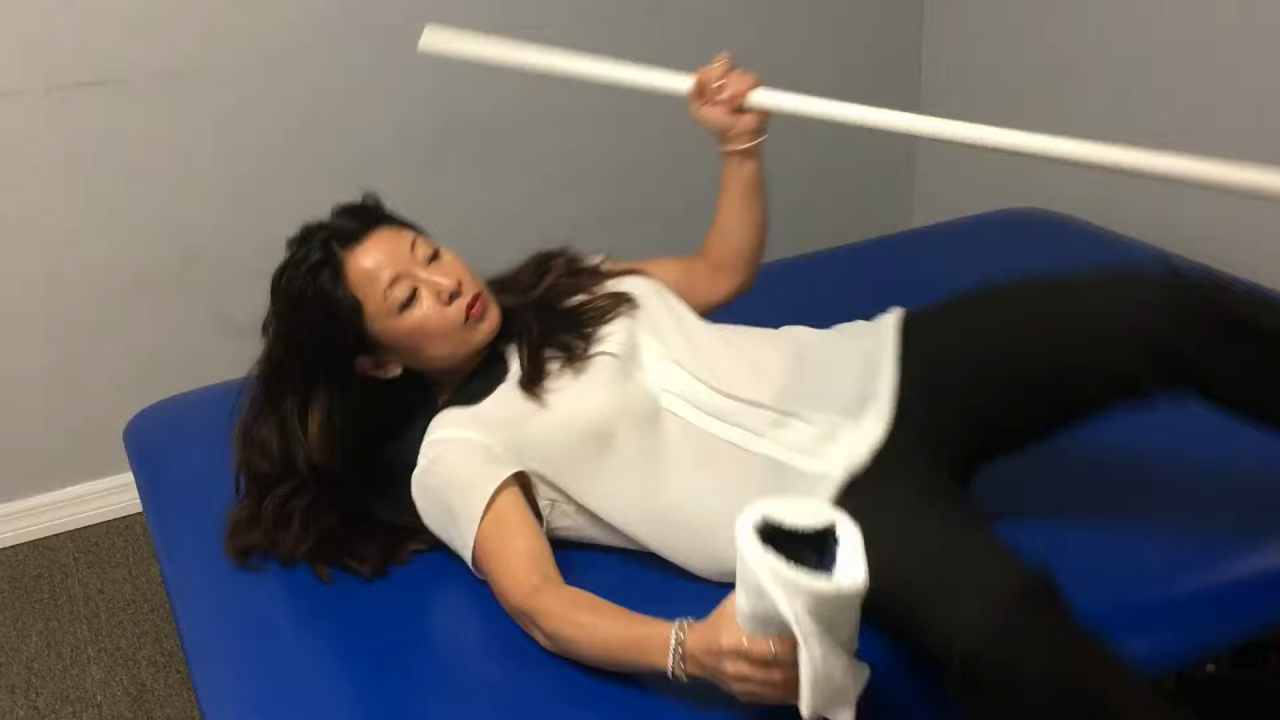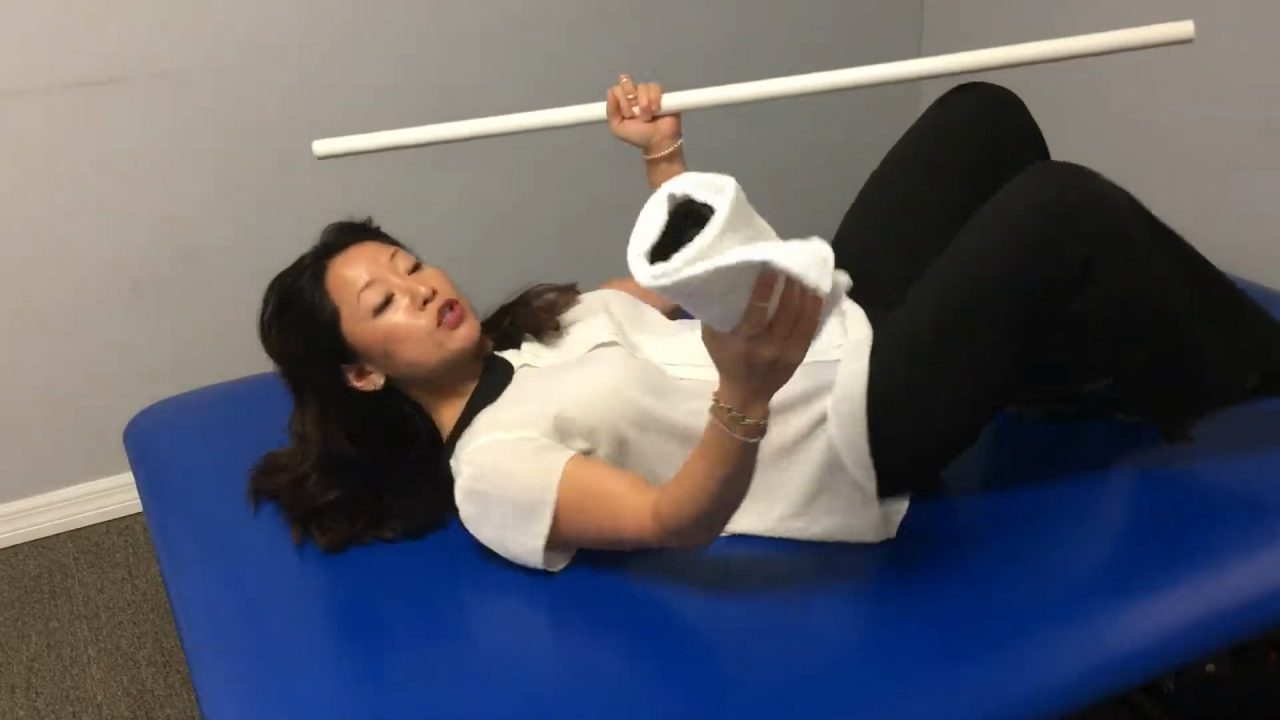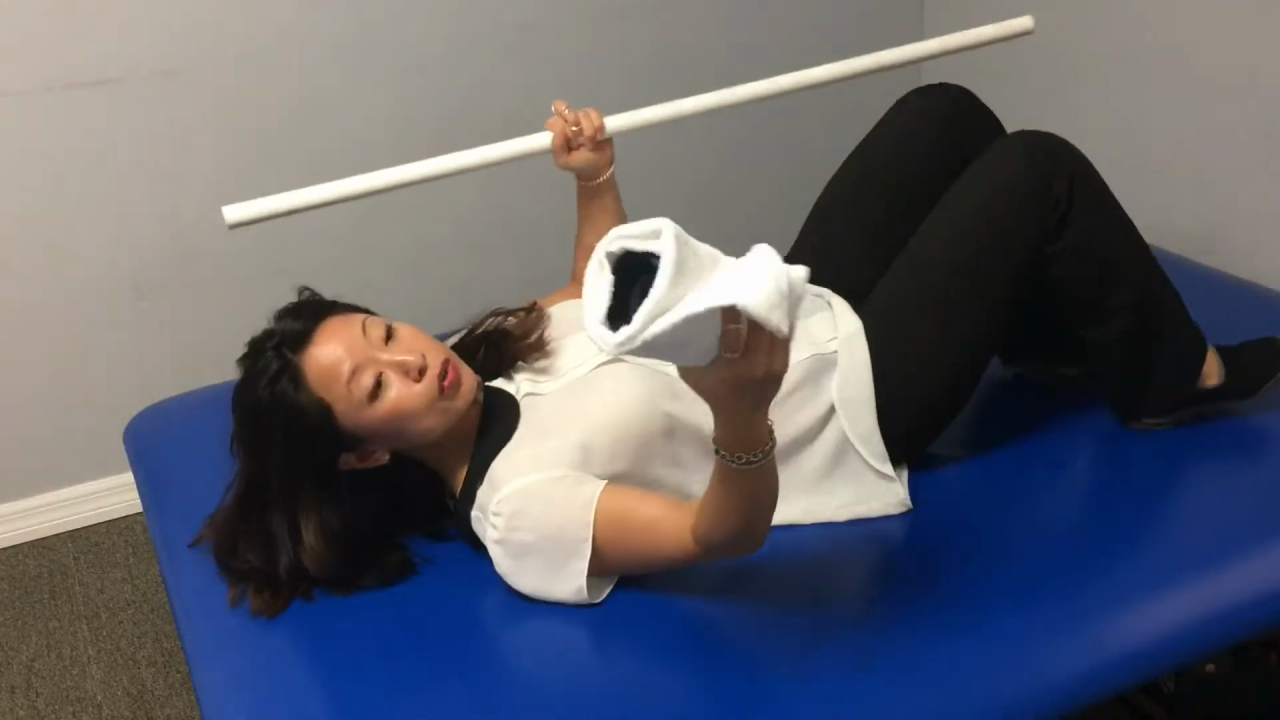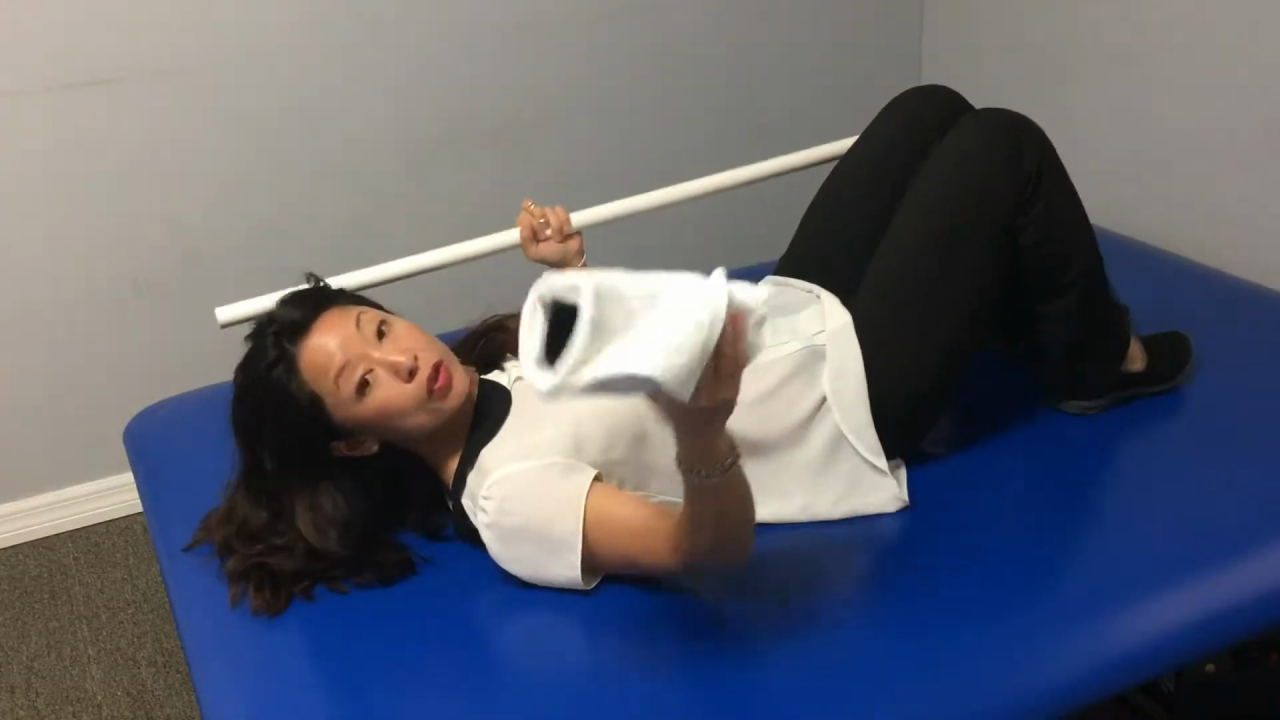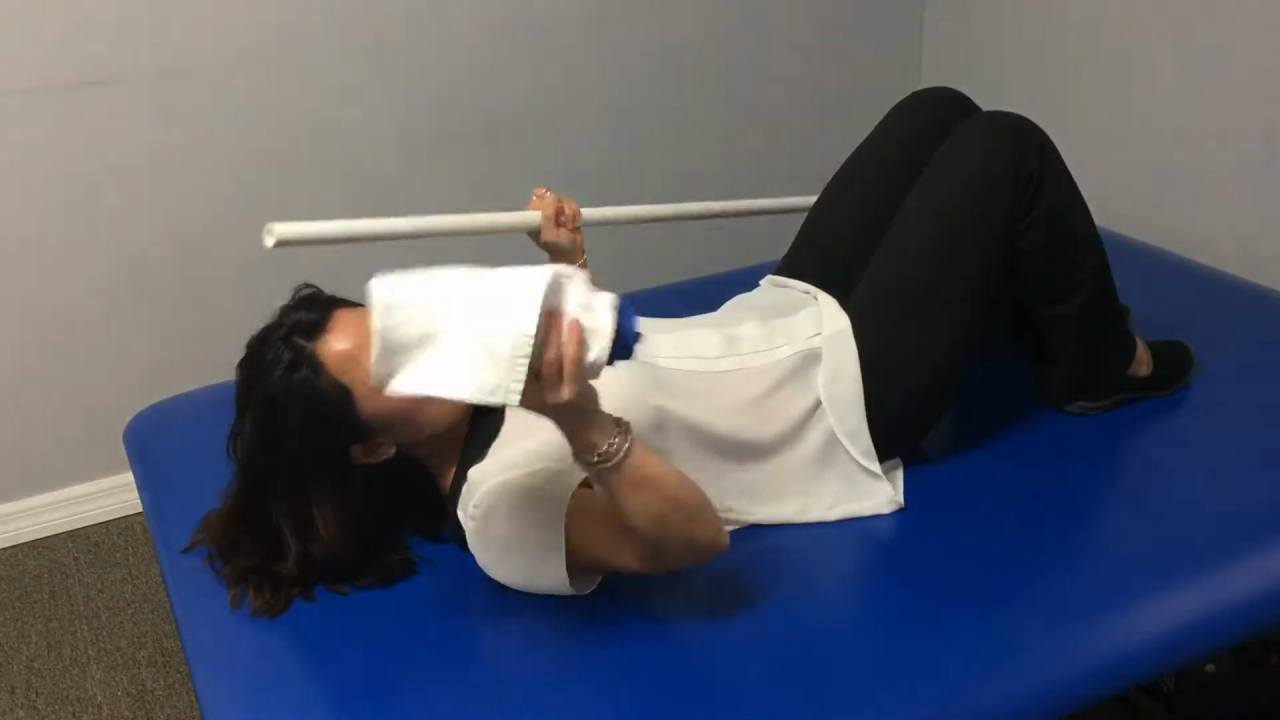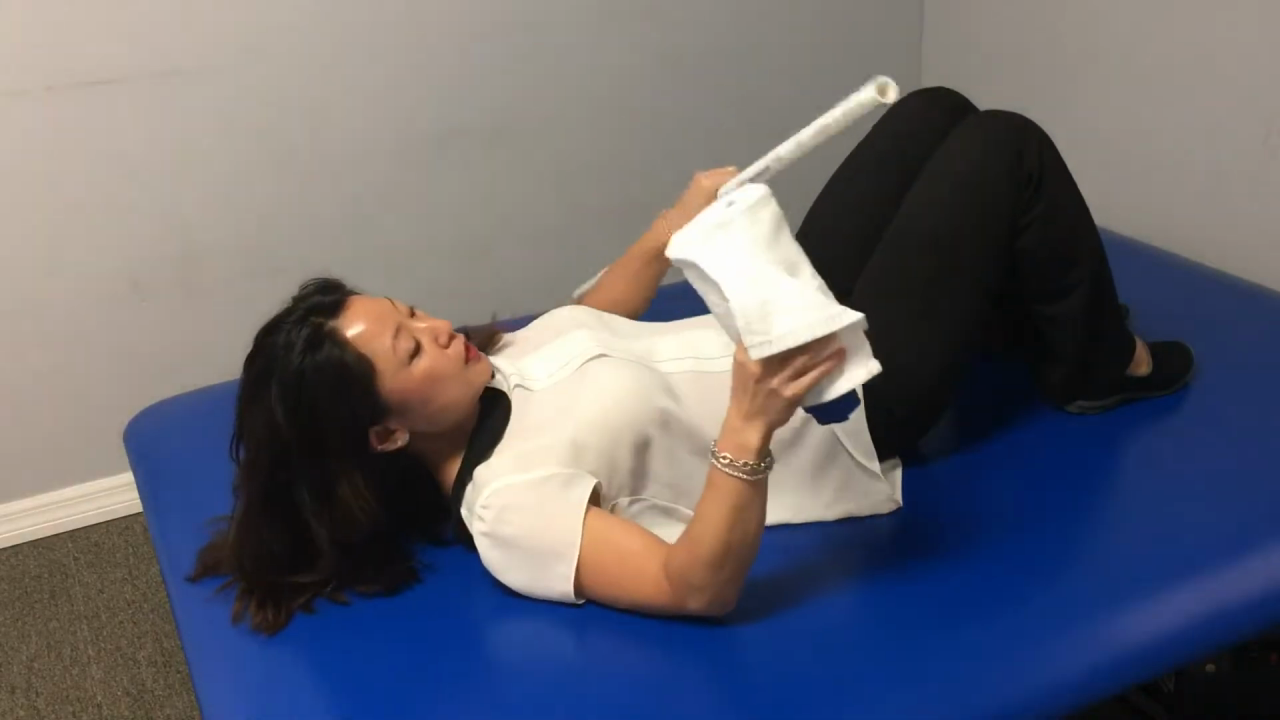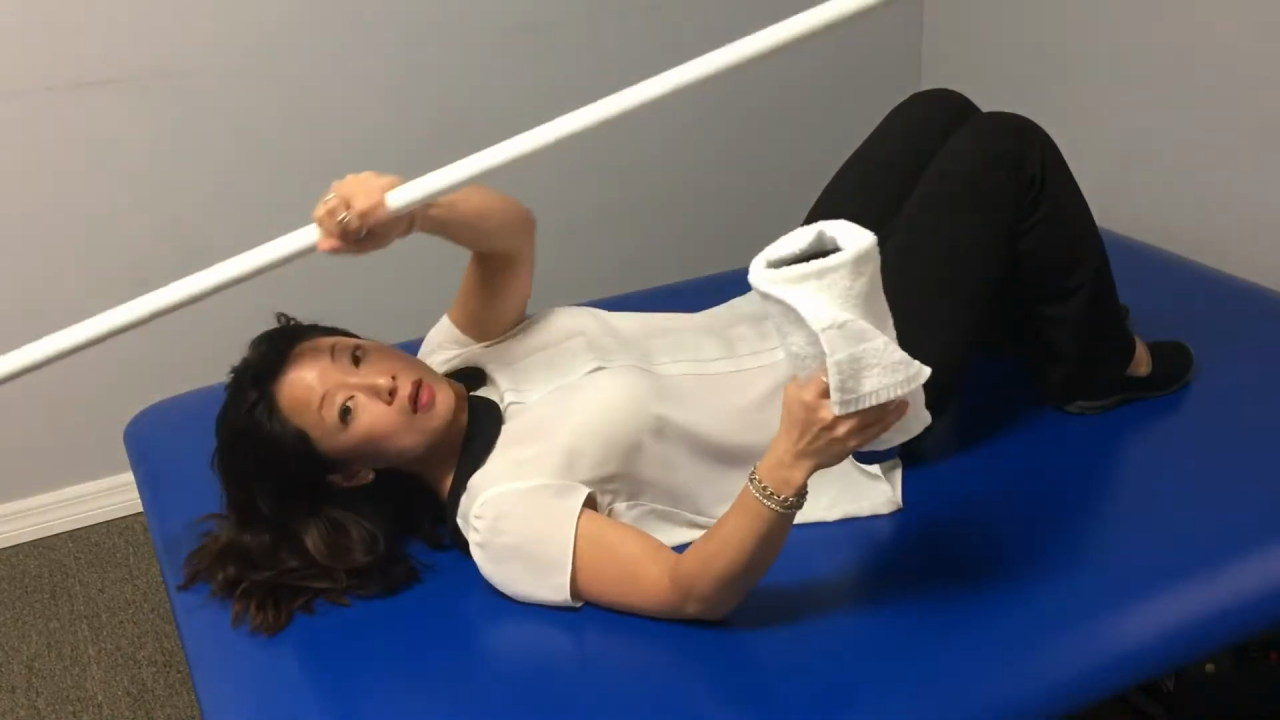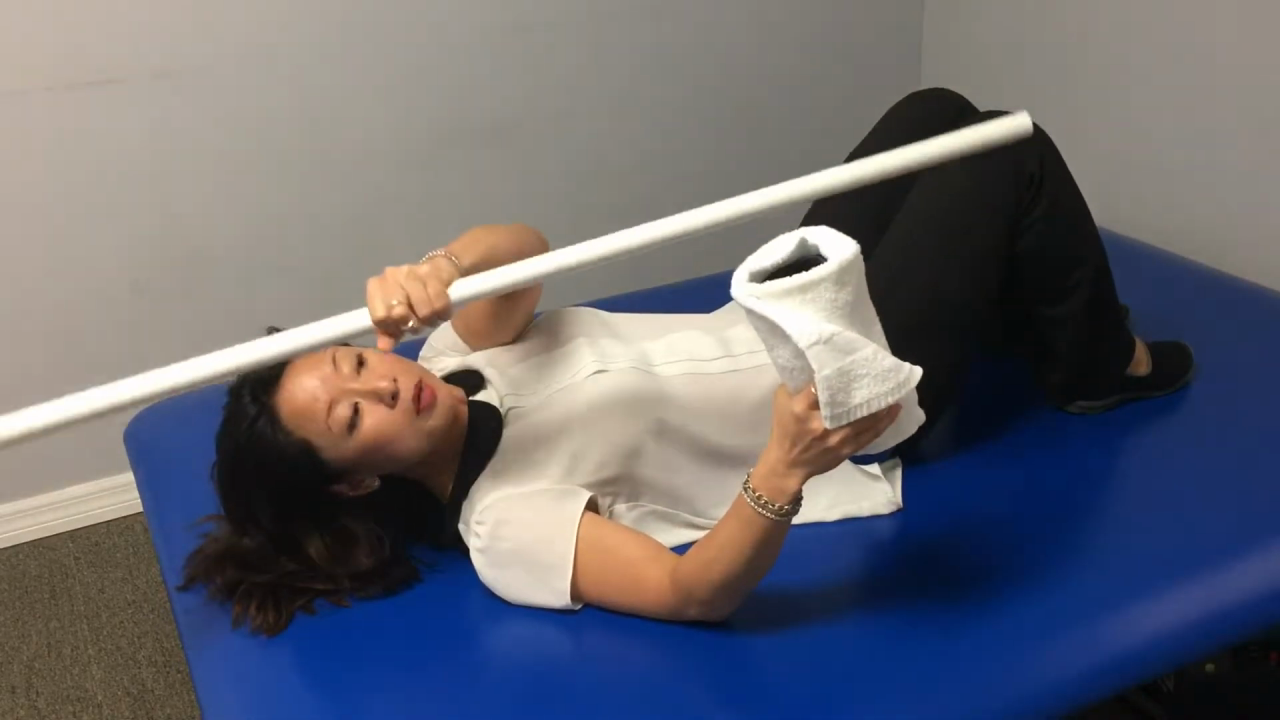
dt=0.7s
person 1, frame 1
left shoulder: (562, 296)
right shoulder: (456, 453)
left elbow: (726, 269)
right elbow: (543, 609)
left wrist: (741, 146)
left hip: (872, 373)
right hip: (831, 501)
left knee: (1167, 313)
right knee: (1003, 623)
person 1, frame 2
left shoulder: (528, 326)
right shoulder: (484, 464)
right elbow: (669, 522)
left wrist: (663, 155)
right wrist: (745, 402)
left hip: (840, 333)
right hip: (859, 441)
left knee: (984, 116)
right knee: (1061, 209)
left ankle: (1059, 366)
person 1, frame 3
left shoulder: (484, 355)
right shoulder: (515, 512)
left elbow: (596, 292)
right elbow: (725, 533)
left wrist: (596, 181)
right wrist: (741, 414)
left hip: (805, 316)
right hip: (863, 398)
left knee: (945, 112)
right knee: (1039, 170)
left ankle: (1052, 332)
right ankle: (1166, 377)
person 1, frame 4
left shoulder: (483, 365)
right shoulder: (505, 497)
right elbow: (713, 545)
left wrist: (567, 270)
right wrist: (702, 431)
left hip: (796, 315)
right hip: (856, 393)
left knee: (931, 110)
right knee: (1002, 144)
left ankle: (1013, 311)
right ankle: (1098, 363)
person 1, frame 5
right shoulder: (500, 509)
right elbow: (690, 533)
left wrist: (563, 261)
right wrist: (576, 421)
left hip: (790, 316)
right hip: (855, 396)
left knee: (941, 113)
right knee: (1007, 149)
left ankle: (1034, 322)
right ankle: (1097, 369)
person 1, frame 6
left shoulder: (483, 372)
right shoulder: (507, 508)
right elbow: (697, 590)
left wrist: (674, 225)
right wrist: (749, 426)
left hip: (804, 325)
right hip: (858, 398)
left knee: (935, 110)
right knee: (1007, 146)
left ankle: (1036, 325)
right ankle: (1098, 366)
person 1, frame 7
left shoulder: (449, 364)
right shoulder: (499, 516)
left elbow: (511, 232)
right elbow: (694, 592)
left wrist: (399, 211)
right wrist: (792, 466)
right hip: (859, 392)
left knee: (942, 114)
right knee: (1011, 151)
left ankle: (1034, 322)
right ankle: (1099, 367)
person 1, frame 8
left shoulder: (454, 366)
right shoulder: (502, 523)
left elbow: (525, 248)
right elbow: (693, 594)
left wrist: (434, 271)
right wrist: (783, 474)
left knee: (940, 115)
right knee: (1013, 157)
left ankle: (1030, 324)
right ankle: (1098, 368)
